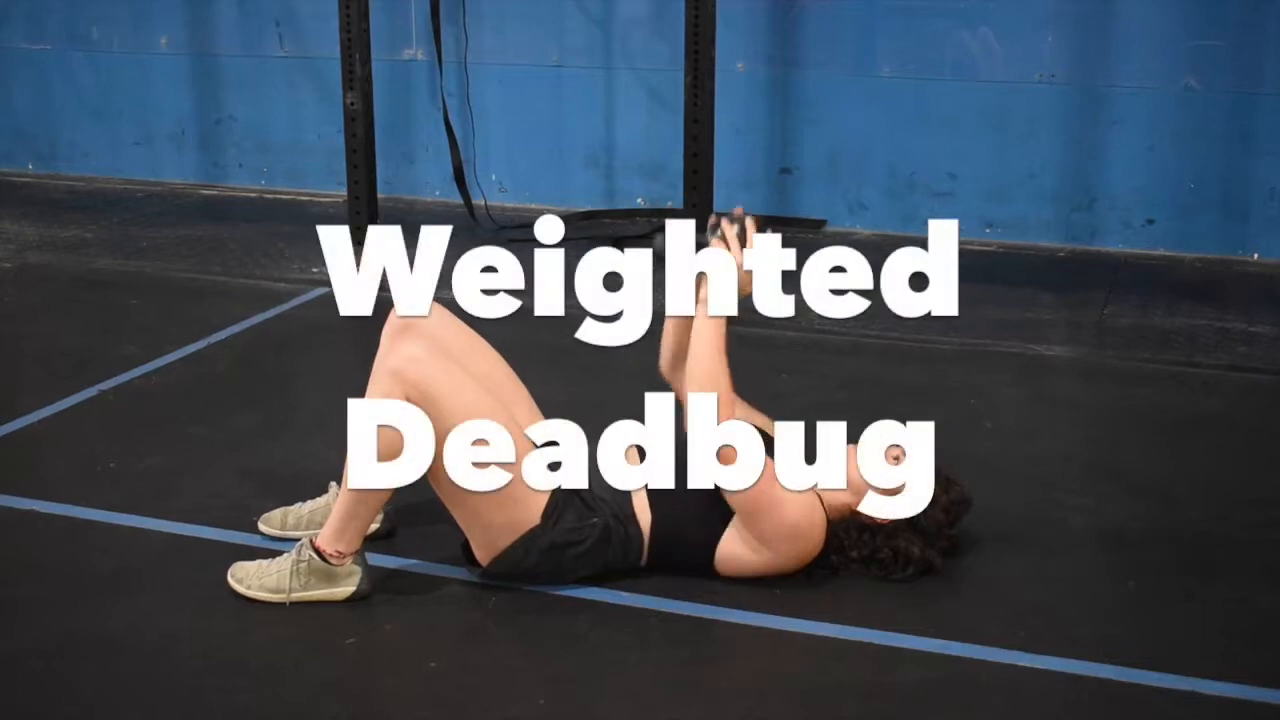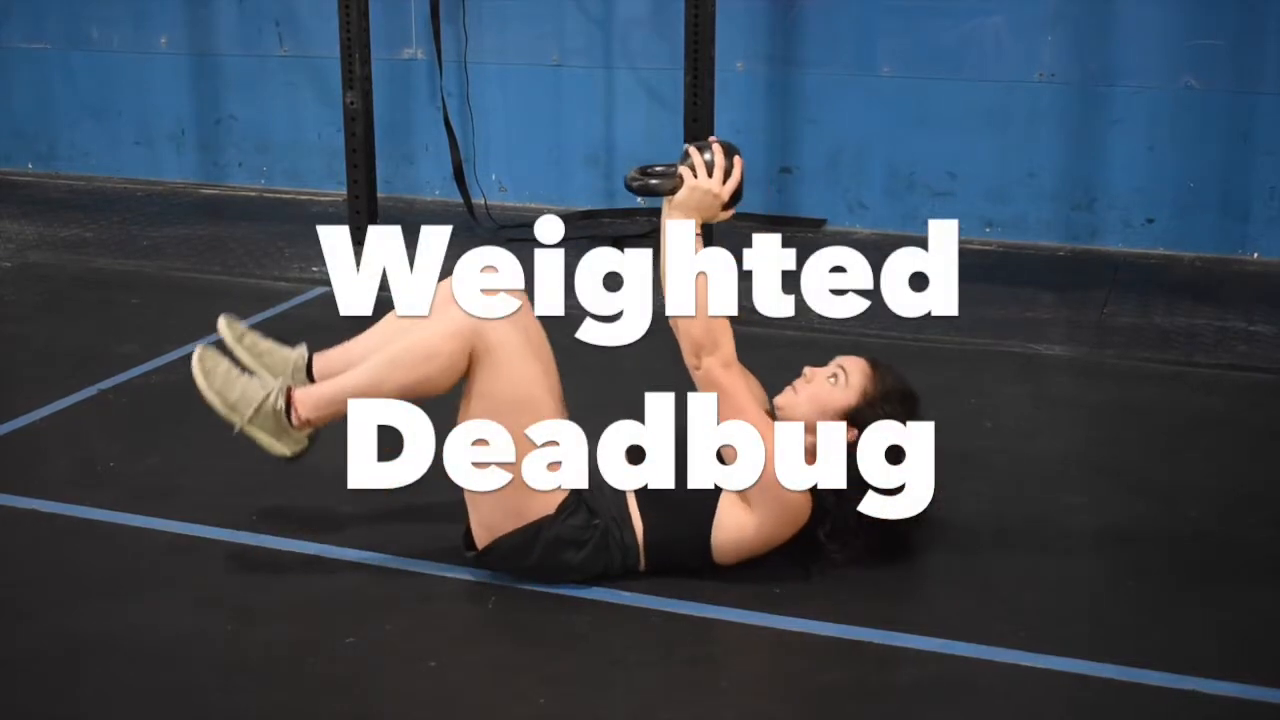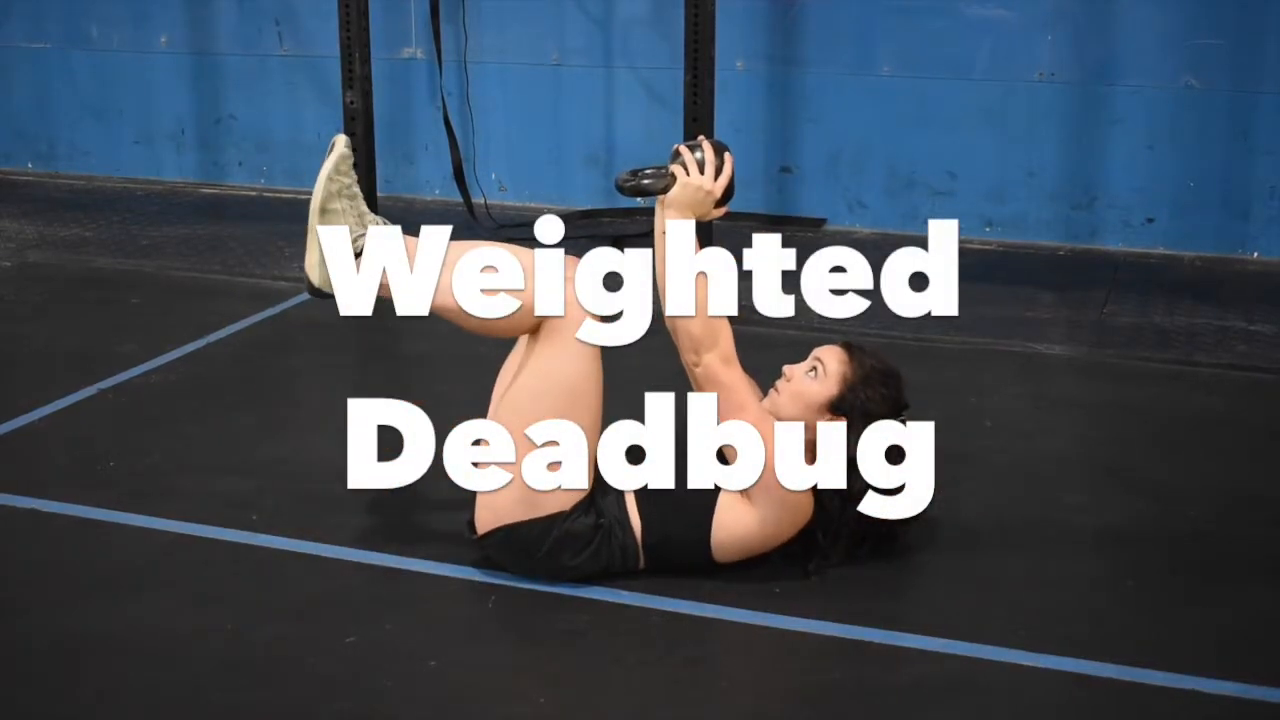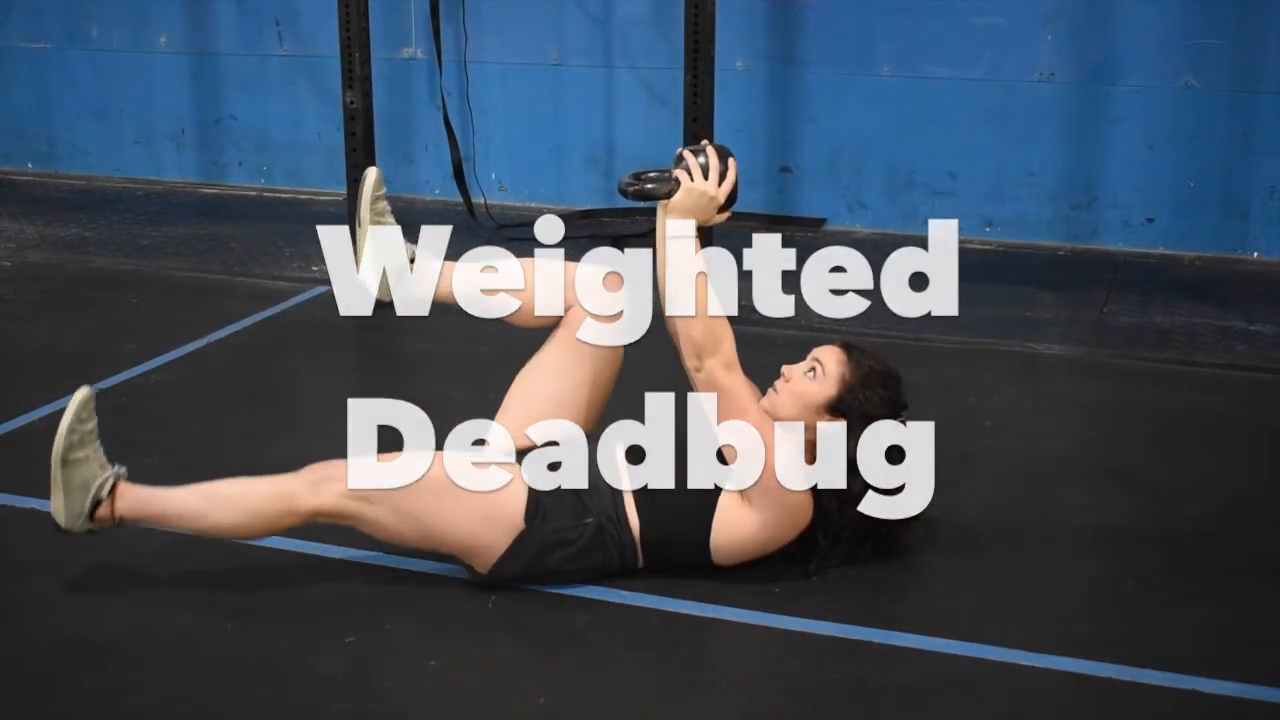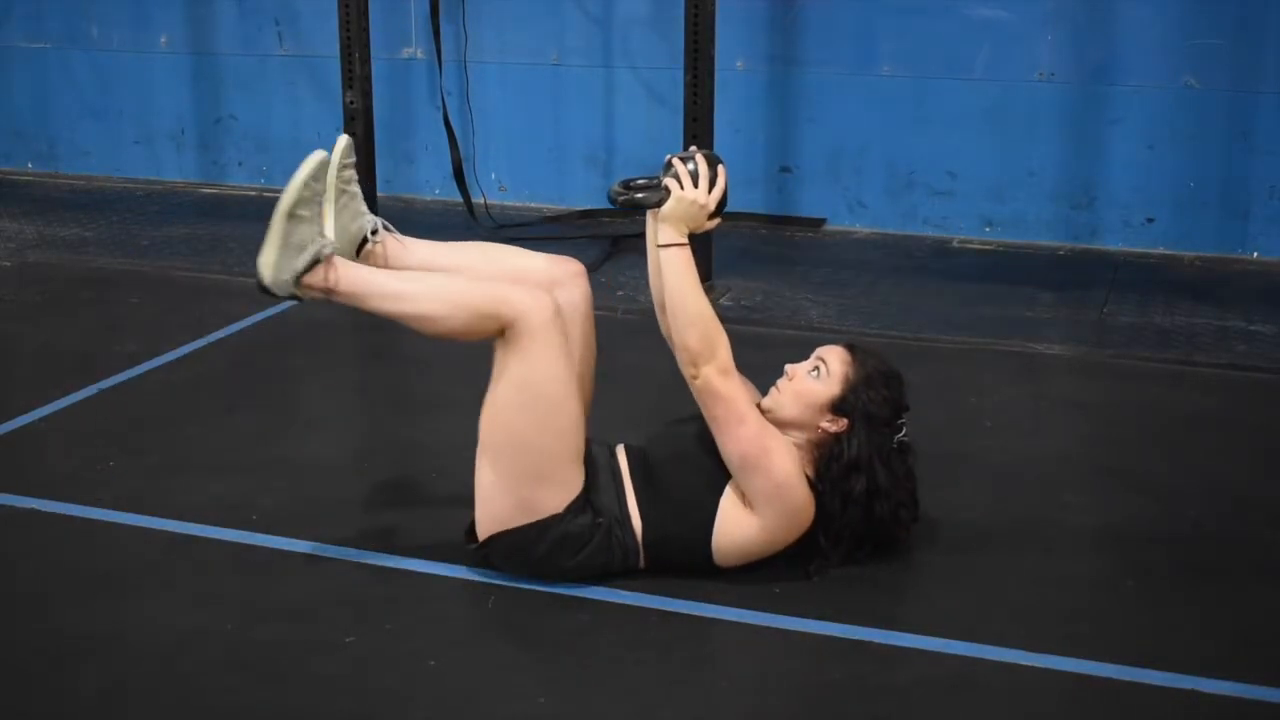
dt=1s
person 1, frame 1
left shoulder: (796, 526)
right shoulder: (782, 452)
right elbow: (675, 373)
left wrist: (714, 298)
right wrist: (696, 281)
left hip: (552, 532)
left knee: (406, 366)
right knee: (414, 319)
left ankle: (331, 558)
right ankle: (355, 498)
person 1, frame 2
left shoulder: (785, 496)
right shoulder: (766, 445)
left elbow: (711, 362)
right elbow: (706, 346)
left wrist: (687, 224)
right wrist: (679, 221)
left hip: (551, 537)
right hip: (561, 493)
left knee: (485, 320)
left ankle: (292, 411)
right ankle: (305, 374)
person 1, frame 3
left shoulder: (787, 495)
right shoulder: (773, 453)
left elbow: (705, 358)
right elbow: (702, 345)
left wrist: (678, 221)
right wrist: (673, 219)
left hip: (547, 532)
right hip: (553, 502)
left knee: (564, 295)
right knee: (565, 281)
left ankle: (358, 266)
person 1, frame 4
left shoulder: (784, 496)
right shoulder: (760, 447)
left elbow: (708, 363)
right elbow: (705, 352)
left wrist: (683, 227)
right wrist: (673, 223)
left hip: (544, 530)
right hip: (542, 474)
left knee: (322, 485)
right knee: (601, 293)
left ankle: (110, 498)
person 1, frame 5
left shoulder: (787, 499)
right shoulder: (769, 436)
left elbow: (704, 372)
right elbow: (710, 366)
left wrist: (673, 233)
right wrist: (659, 225)
left hip: (549, 530)
right hip: (581, 479)
left knee: (524, 308)
right knee: (560, 277)
left ankle: (316, 271)
right ankle: (366, 245)
